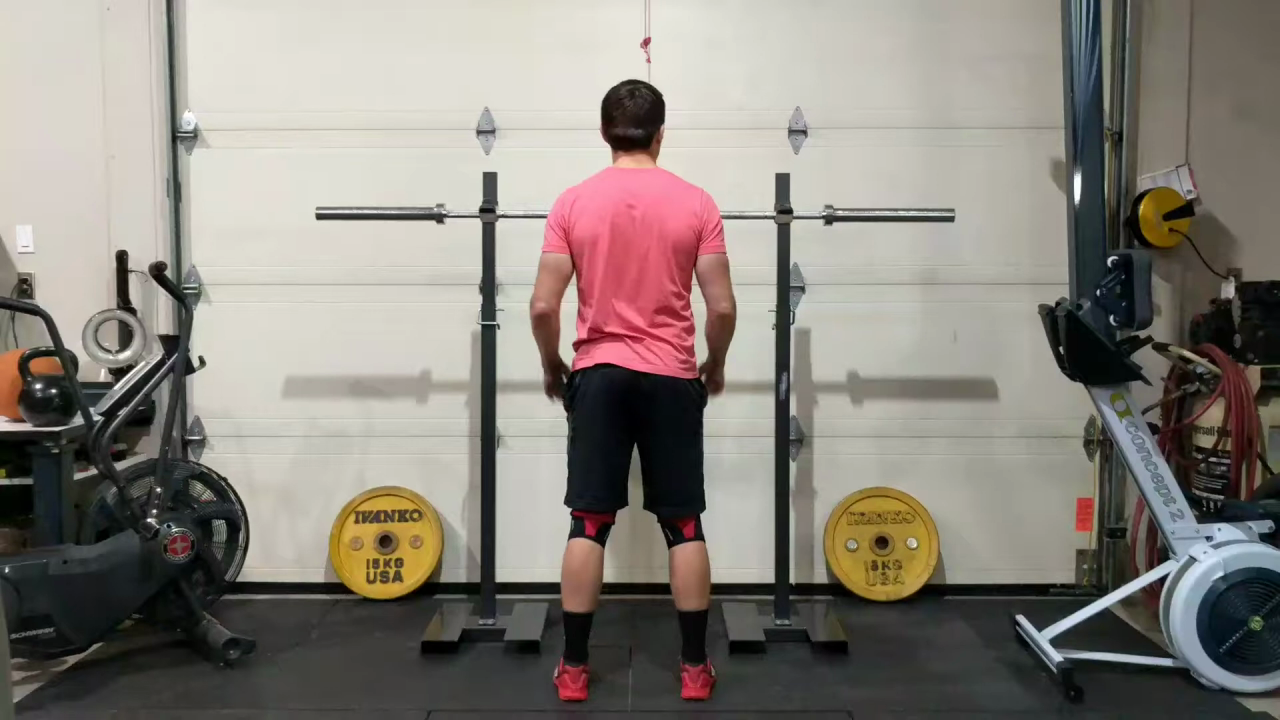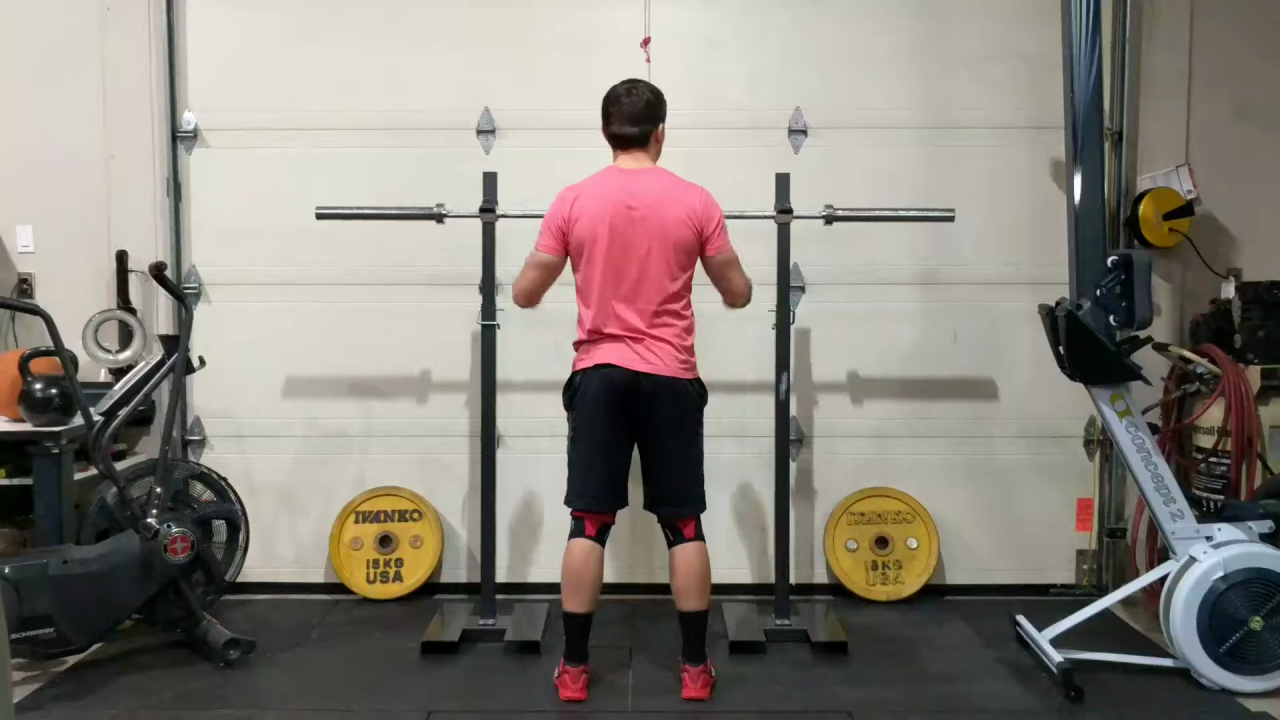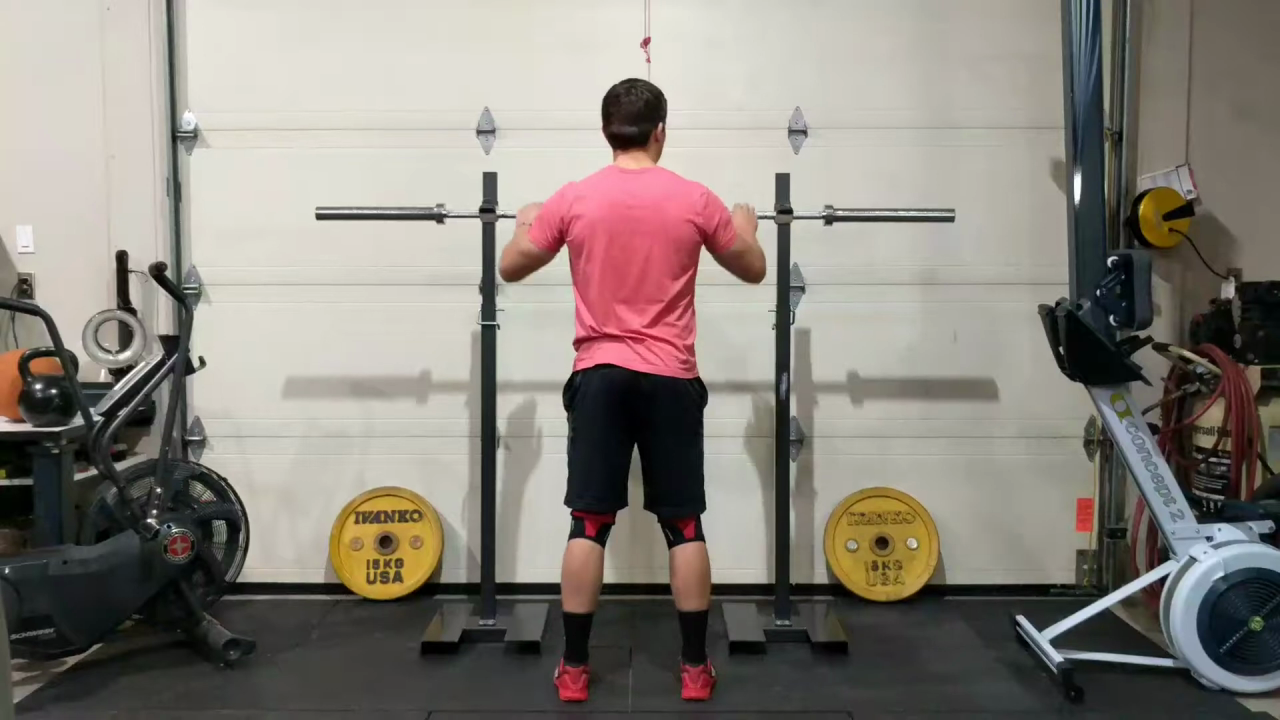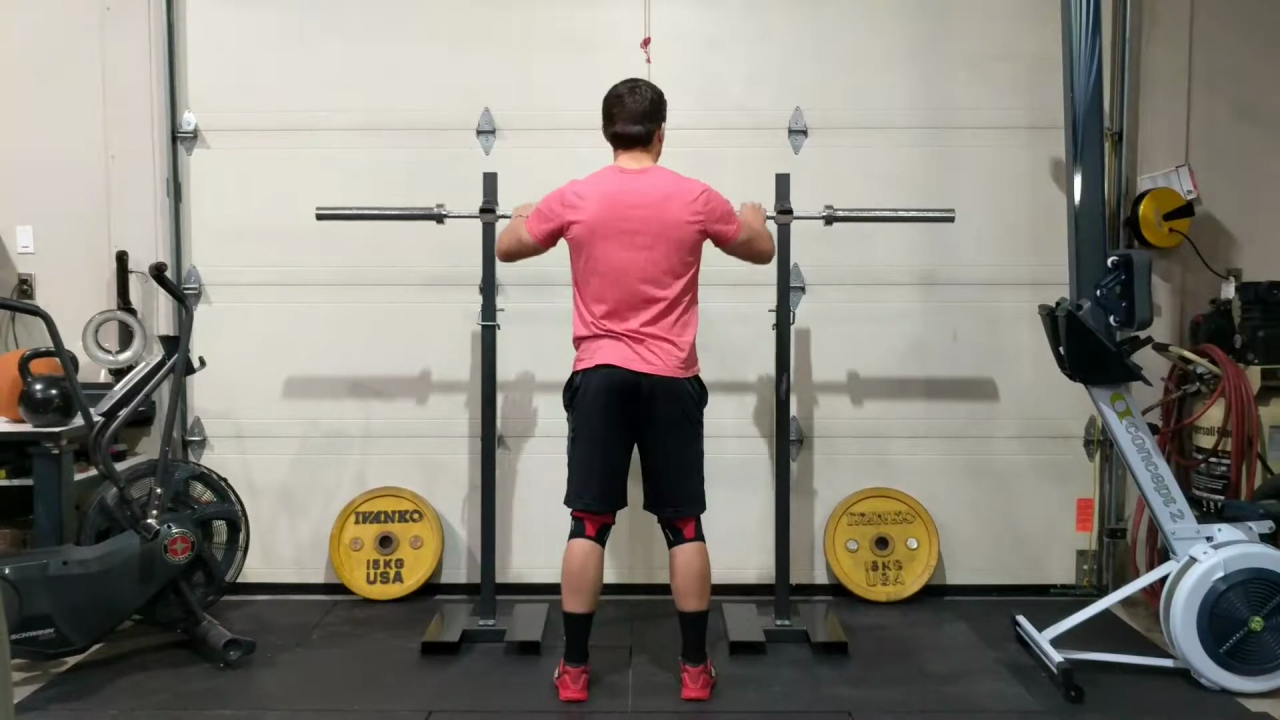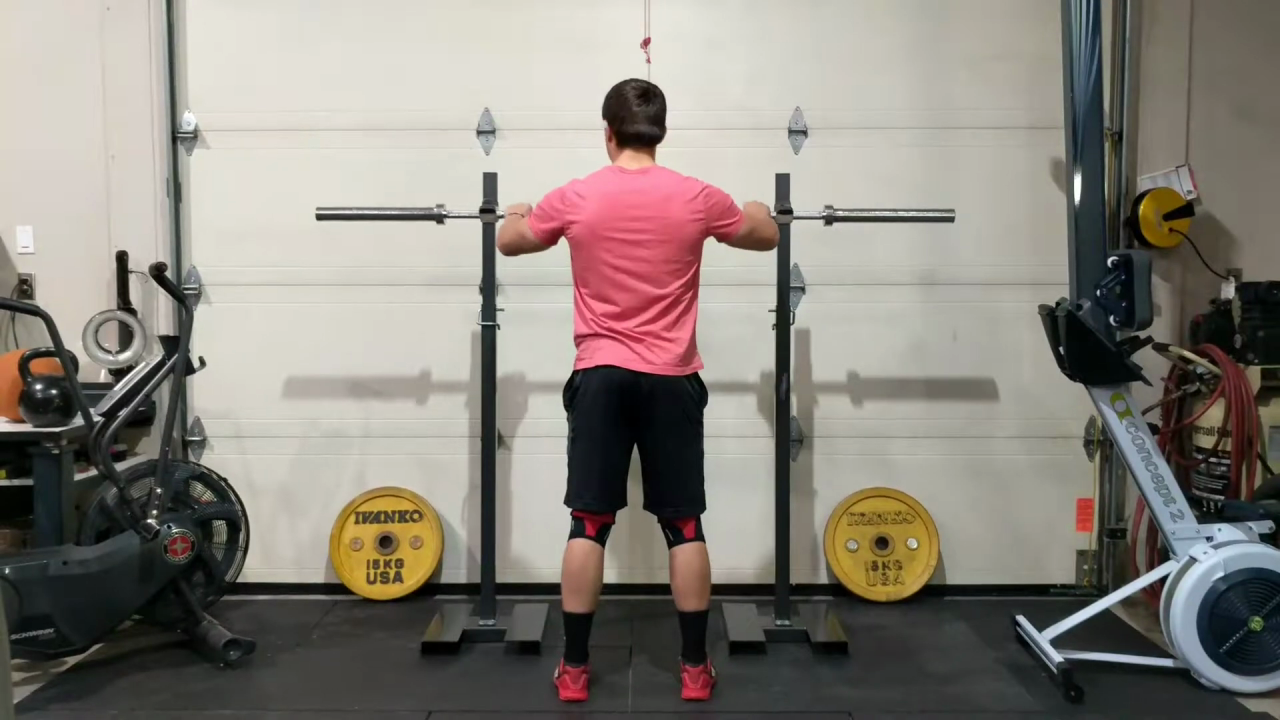
dt=0.2s
person 1, frame 1
left shoulder: (574, 203)
right shoulder: (695, 204)
left elbow: (543, 306)
right elbow: (722, 306)
left wrist: (553, 367)
right wrist: (714, 366)
left hip: (599, 377)
right hip: (671, 380)
left knee: (588, 524)
right knee: (683, 525)
left ankle: (573, 668)
right ankle: (695, 667)
person 1, frame 2
left shoulder: (573, 201)
right shoulder: (695, 202)
left elbow: (524, 293)
right elbow: (738, 294)
left wrist: (541, 275)
right wrist: (730, 278)
left hip: (599, 377)
right hip: (672, 380)
left knee: (589, 525)
right knee: (684, 526)
left ankle: (574, 668)
right ankle: (695, 668)
person 1, frame 3
left shoulder: (572, 200)
right shoulder: (695, 201)
left elbow: (510, 267)
right elbow: (753, 269)
left wrist: (527, 222)
right wrist: (745, 226)
left hip: (599, 377)
right hip: (672, 380)
left knee: (589, 524)
right knee: (683, 526)
left ankle: (574, 668)
right ankle: (695, 667)
person 1, frame 4
left shoulder: (574, 199)
right shoulder: (695, 199)
left elbow: (508, 248)
right elbow: (761, 249)
left wrist: (523, 214)
right wrist: (753, 216)
left hip: (599, 377)
right hip: (671, 380)
left knee: (588, 525)
right knee: (684, 526)
left ankle: (574, 668)
right ankle: (695, 668)
person 1, frame 5
left shoulder: (574, 199)
right shoulder: (696, 198)
left elbow: (509, 242)
right elbow: (765, 236)
left wrist: (516, 214)
right wrist: (757, 210)
left hip: (599, 378)
right hip: (671, 382)
left knee: (588, 525)
right knee: (683, 526)
left ankle: (574, 668)
right ankle: (695, 667)
